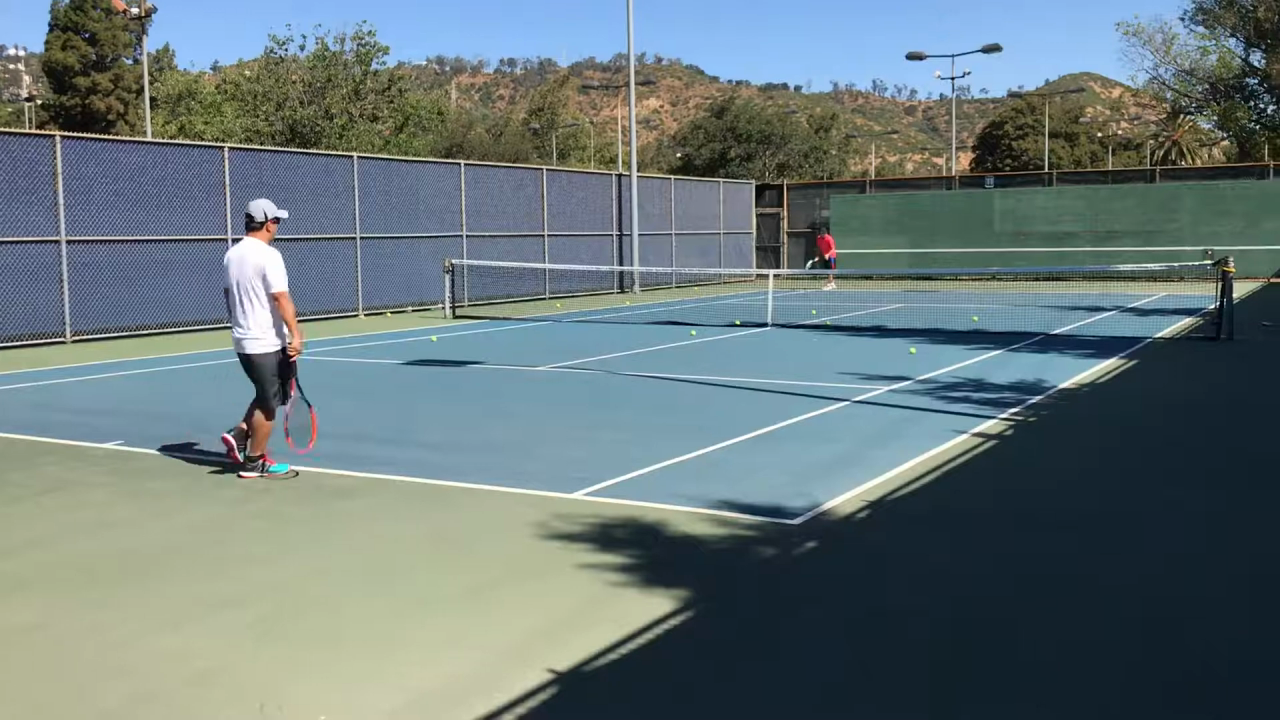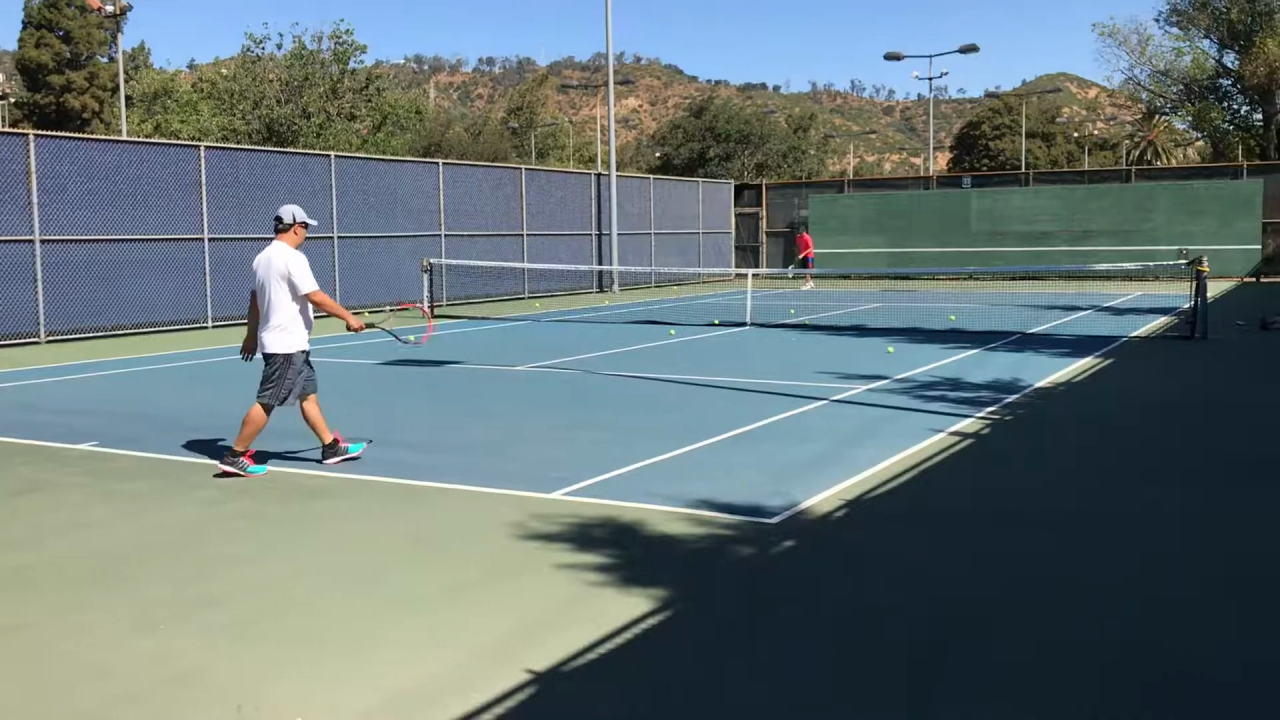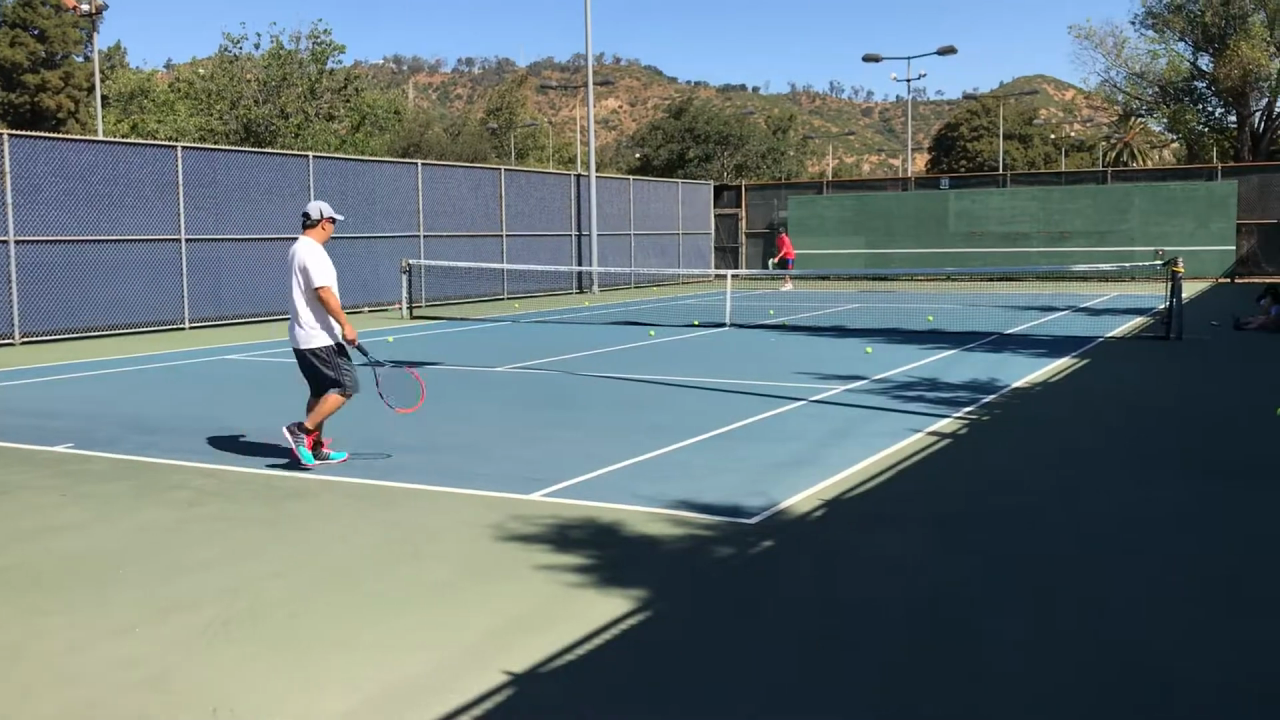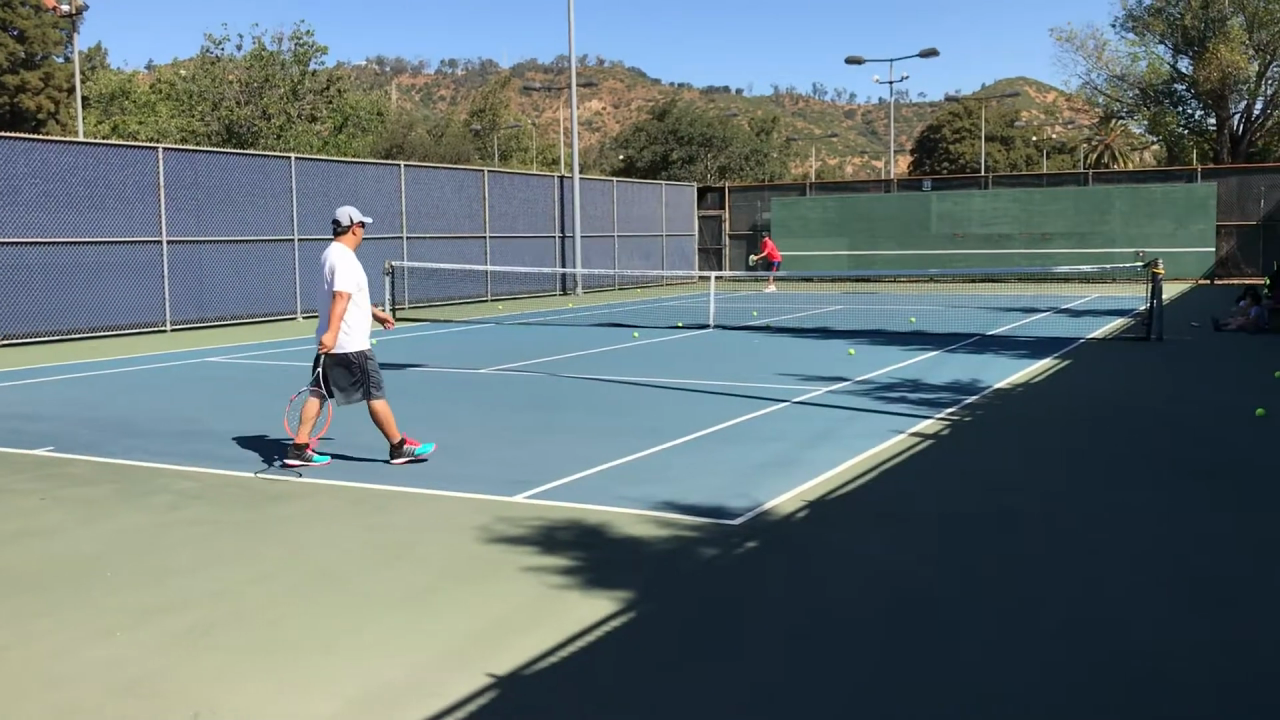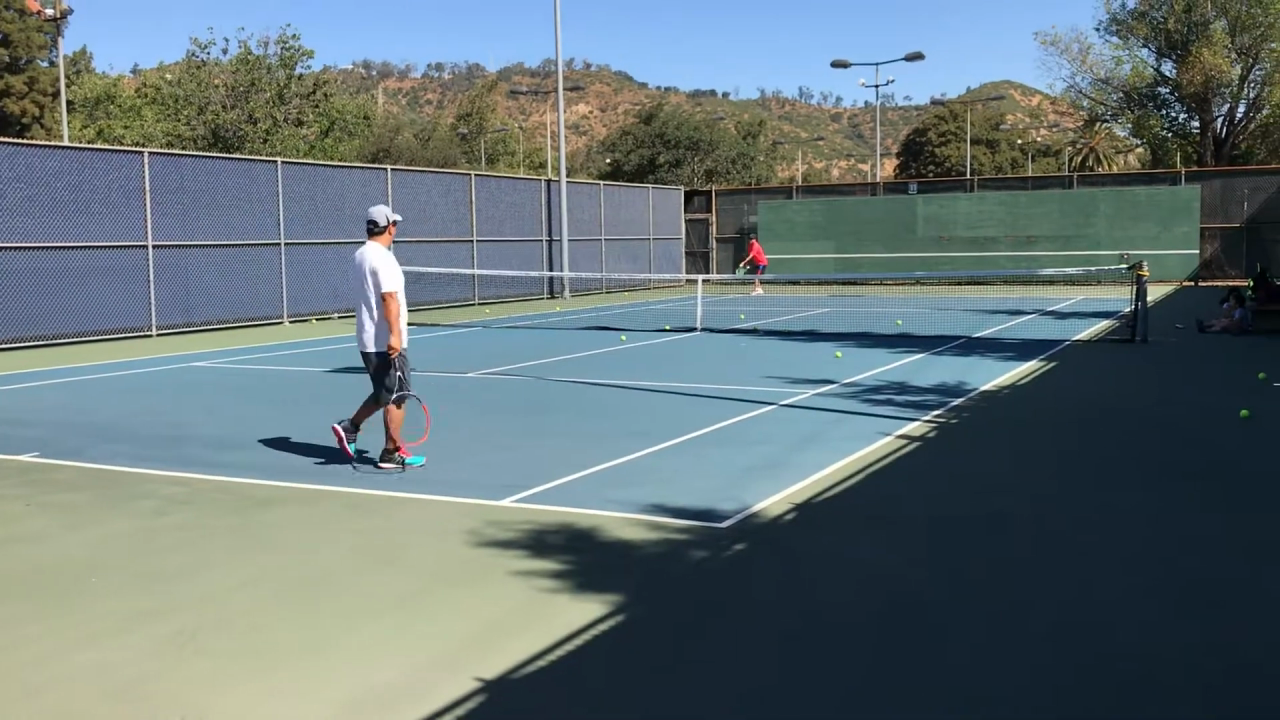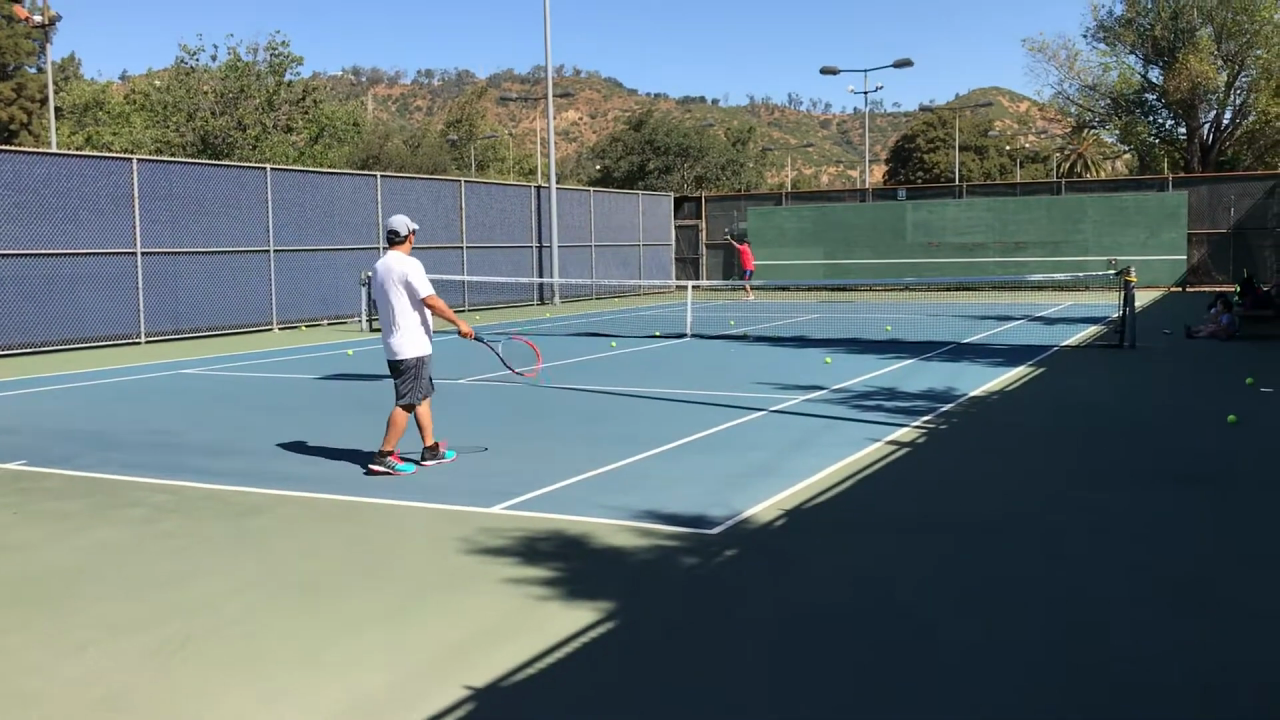
dt=0.3s
person 1, frame 1
left shoulder: (232, 254)
right shoulder: (268, 255)
right elbow: (281, 298)
right wrist: (295, 334)
left hip: (246, 340)
right hip: (268, 343)
left knee: (268, 394)
right knee: (271, 402)
left ankle: (238, 436)
right ankle: (255, 461)
person 1, frame 2
left shoulder: (263, 257)
right shoulder: (292, 258)
left elbow: (254, 300)
right elbow: (316, 296)
left wrist: (251, 335)
right wrist: (348, 317)
left hip: (280, 341)
right hip: (287, 344)
left knee: (308, 393)
right knee: (266, 400)
left ankle: (331, 447)
right ankle: (236, 455)
person 1, frame 3
left shoulder: (299, 249)
right shoulder: (313, 252)
right elbow: (325, 293)
right wrist: (345, 325)
left hip: (303, 337)
right hip: (320, 339)
left knee: (322, 392)
right knee: (344, 388)
left ankle: (316, 447)
right ankle: (303, 430)
person 1, frame 4
left shoulder: (331, 254)
right shoulder: (344, 258)
right elbow: (341, 298)
left wrist: (376, 312)
right wrist: (331, 333)
left hip: (334, 342)
right hip: (350, 344)
left knee: (319, 393)
right knee: (374, 394)
left ankle: (299, 448)
right ankle: (400, 447)
person 1, frame 5
left shoulder: (360, 255)
right shoulder: (383, 256)
right elbow: (390, 298)
right wrist: (396, 334)
left hip: (370, 338)
right hip: (384, 340)
left knee: (384, 391)
right knee: (397, 395)
left ankle: (349, 427)
right ankle: (392, 453)
person 1, frame 6
left shoulder: (378, 267)
right shoulder: (409, 265)
right elbow: (431, 301)
right wrist: (459, 323)
left hip: (395, 345)
right hip: (413, 347)
left knee: (423, 396)
right knee: (407, 402)
left ankle: (431, 449)
right ankle: (385, 456)
